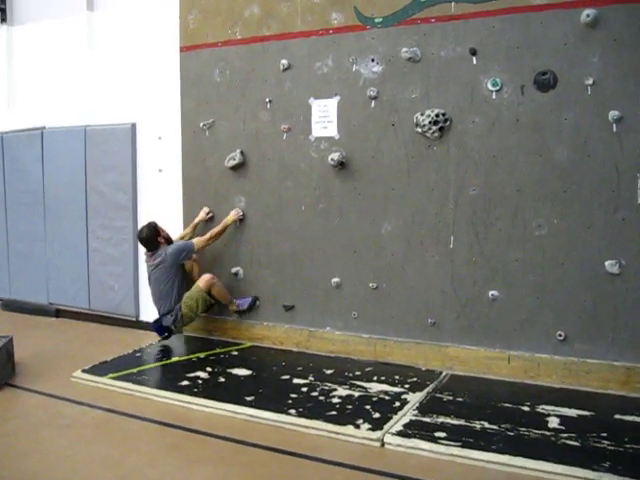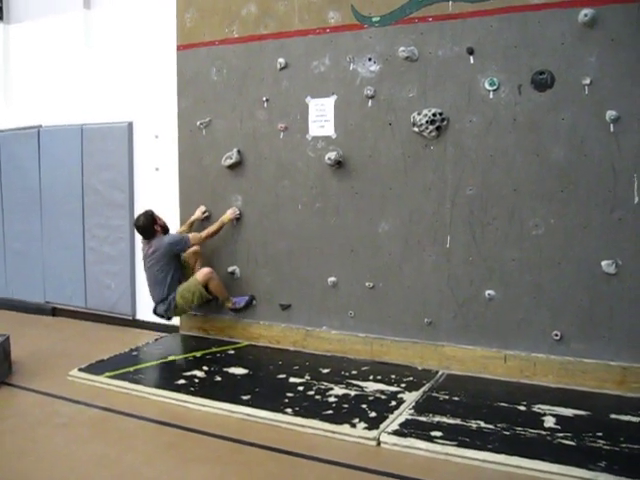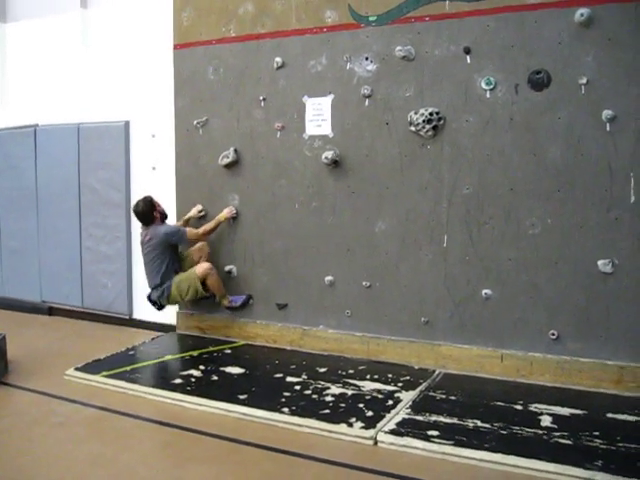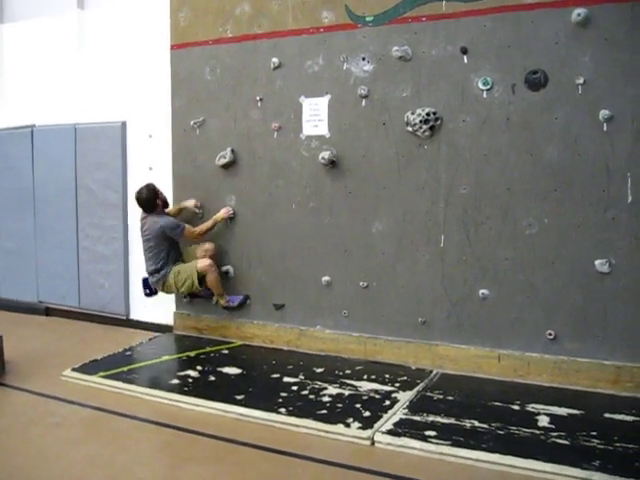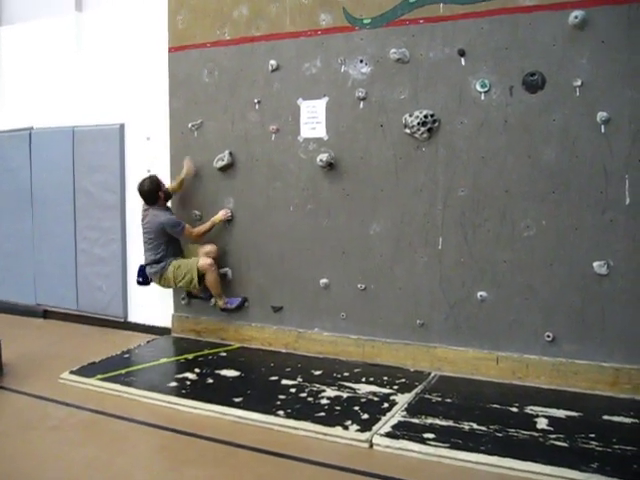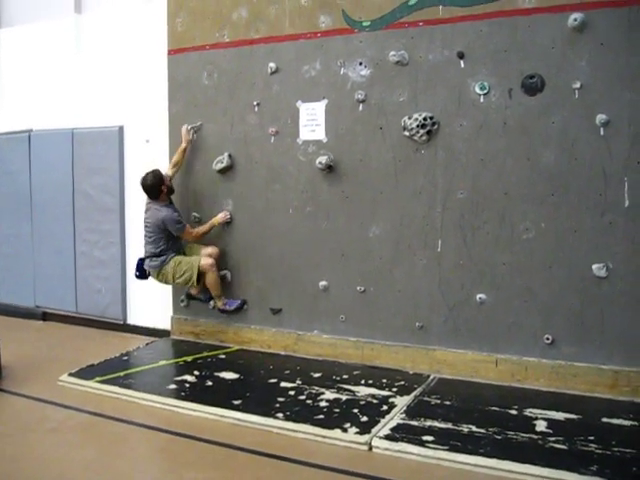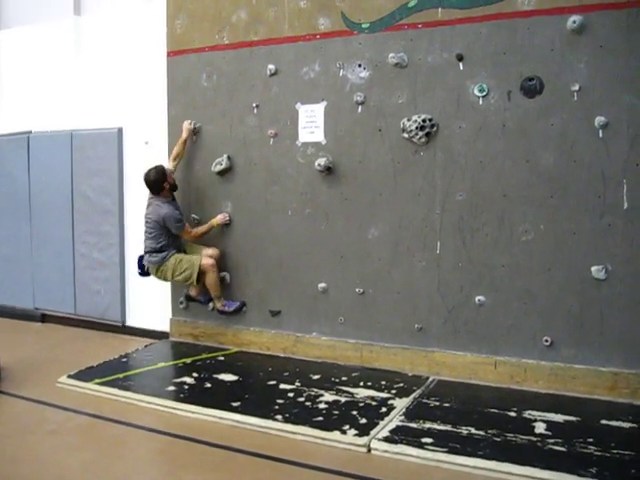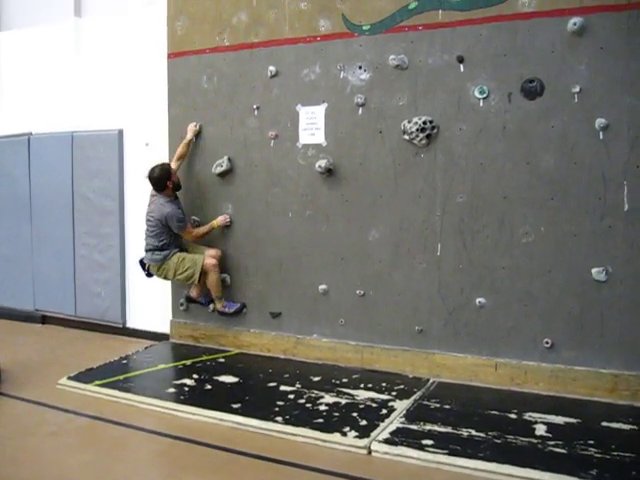
dt=0.1s
person 1, frame 1
left shoulder: (151, 254)
right shoulder: (170, 253)
left elbow: (180, 240)
right elbow: (207, 239)
left wrist: (197, 221)
right wrist: (228, 220)
left hip: (171, 307)
right hip: (177, 314)
left knee: (191, 259)
right knee: (208, 278)
left ankle: (204, 300)
right ankle: (234, 305)
person 1, frame 2
left shoulder: (149, 243)
right shoulder: (166, 243)
left elbow: (178, 236)
right elbow: (202, 237)
left wrist: (194, 219)
right wrist: (225, 219)
right hip: (171, 304)
left knee: (194, 250)
right knee: (207, 272)
left ankle: (202, 294)
right ankle: (230, 303)
person 1, frame 3
left shoulder: (148, 228)
right shoulder: (164, 232)
right elbow: (199, 234)
left wrist: (189, 216)
right wrist: (221, 217)
right hip: (167, 290)
left knee: (202, 247)
right knee: (206, 268)
left ankle: (199, 290)
right ankle: (226, 301)
person 1, frame 4
left shoulder: (148, 216)
right shoulder: (162, 224)
left elbow: (168, 215)
right elbow: (195, 233)
left wrist: (182, 205)
right wrist: (218, 217)
right hip: (164, 277)
left knee: (208, 248)
right knee: (208, 264)
left ankle: (196, 286)
right ankle: (224, 300)
person 1, frame 5
left shoulder: (150, 206)
right shoulder: (164, 218)
left elbow: (171, 190)
right elbow: (194, 234)
left wrist: (183, 176)
right wrist: (216, 219)
left hip: (168, 258)
right hip: (162, 270)
left knee: (211, 250)
right knee: (208, 264)
left ankle: (194, 288)
right ankle: (222, 302)
person 1, frame 6
left shoulder: (155, 198)
right shoulder: (165, 215)
left elbow: (173, 167)
right elbow: (192, 236)
left wrist: (184, 144)
right wrist: (215, 221)
left hip: (172, 253)
right hip: (162, 265)
left knee: (212, 253)
right knee: (209, 263)
left ankle: (195, 290)
right ankle: (221, 303)
person 1, frame 7
left shoulder: (156, 192)
right shoulder: (166, 211)
left elbow: (174, 160)
right elbow: (191, 235)
left wrist: (184, 136)
right wrist: (214, 222)
left hip: (171, 250)
right hip: (161, 262)
left knee: (213, 253)
right knee: (209, 263)
left ankle: (194, 291)
right ankle: (220, 304)
person 1, frame 8
left shoulder: (159, 191)
right shoulder: (168, 210)
left elbow: (177, 160)
right elbow: (192, 235)
left wrist: (189, 138)
right wrist: (215, 224)
left hip: (172, 249)
right hip: (162, 260)
left knee: (215, 254)
right knee: (211, 264)
left ankle: (195, 292)
right ankle: (221, 305)
